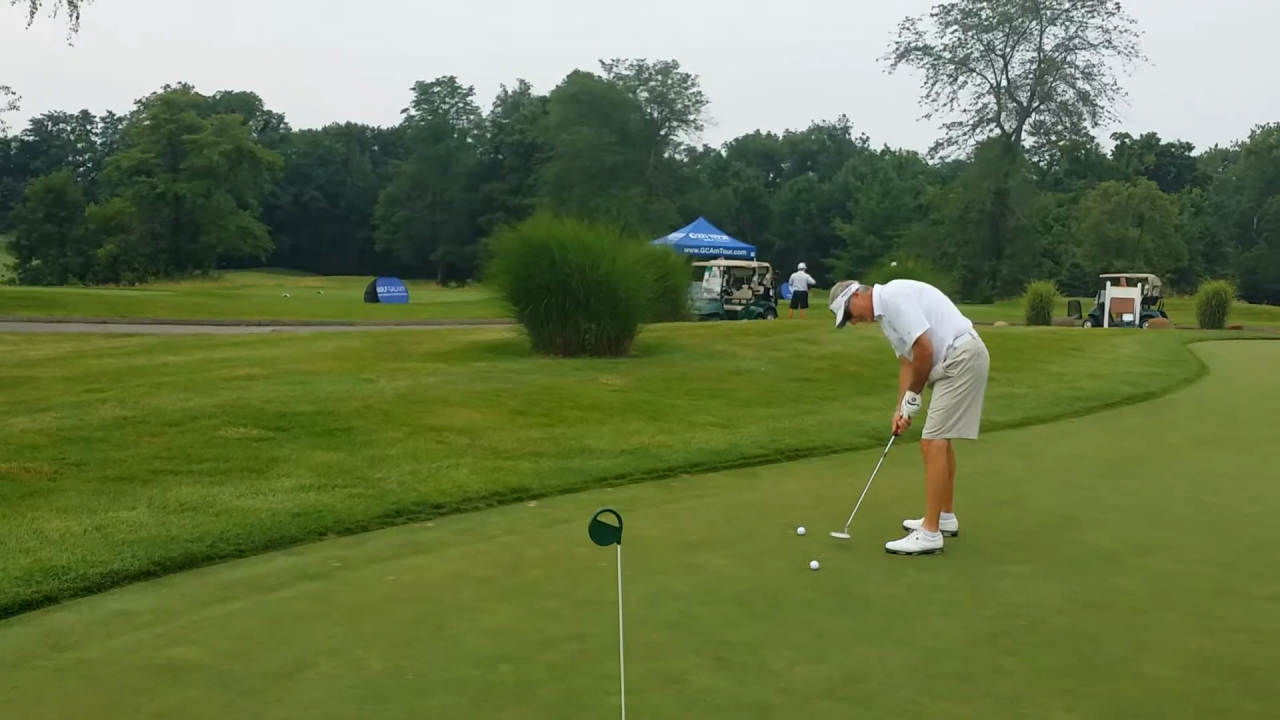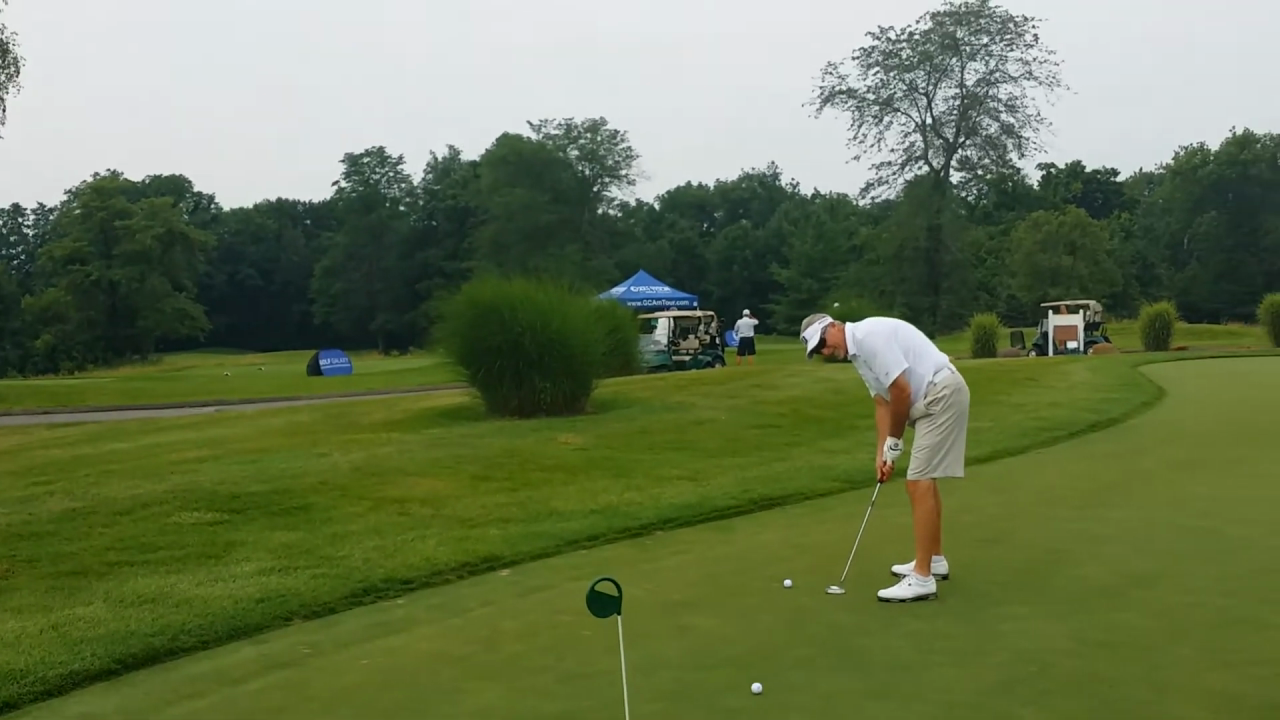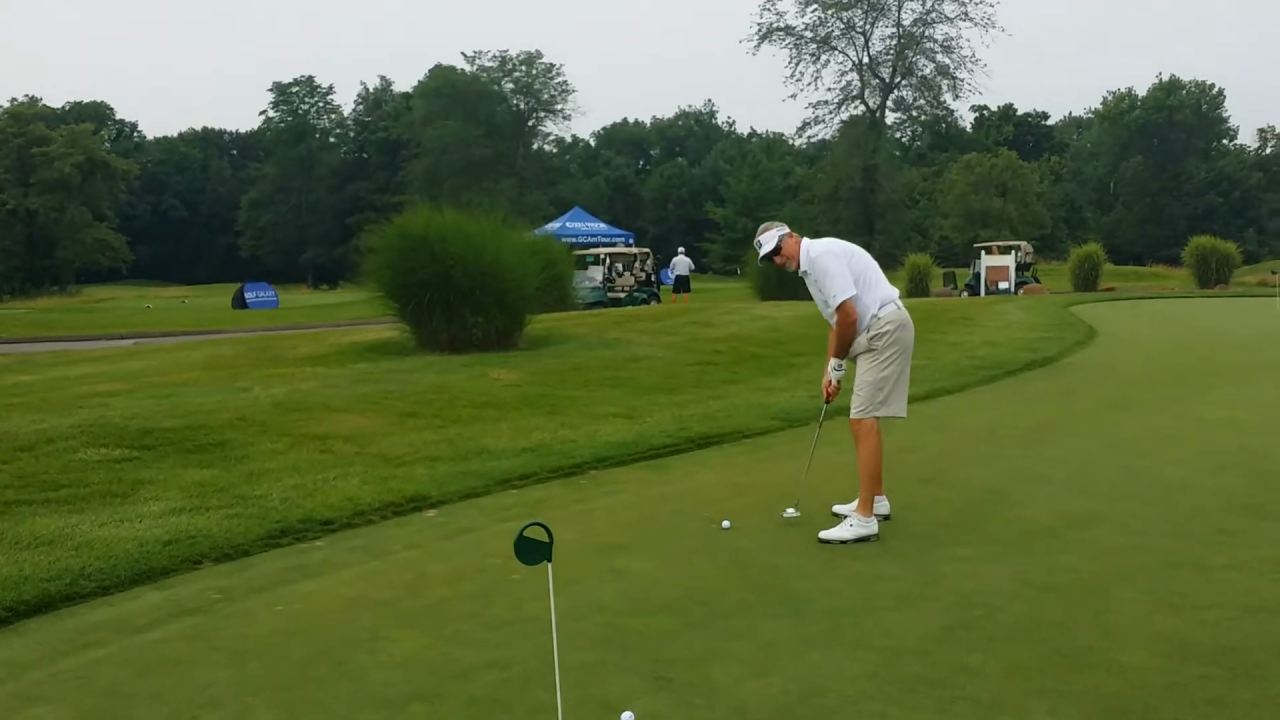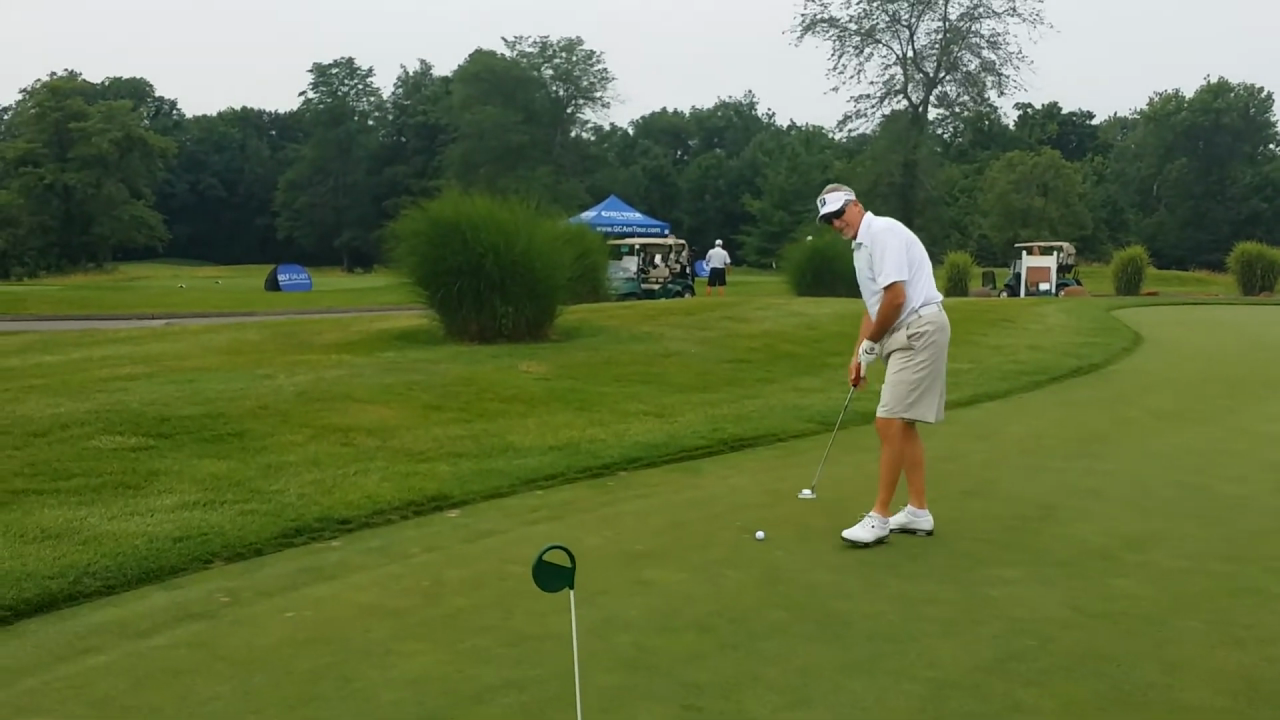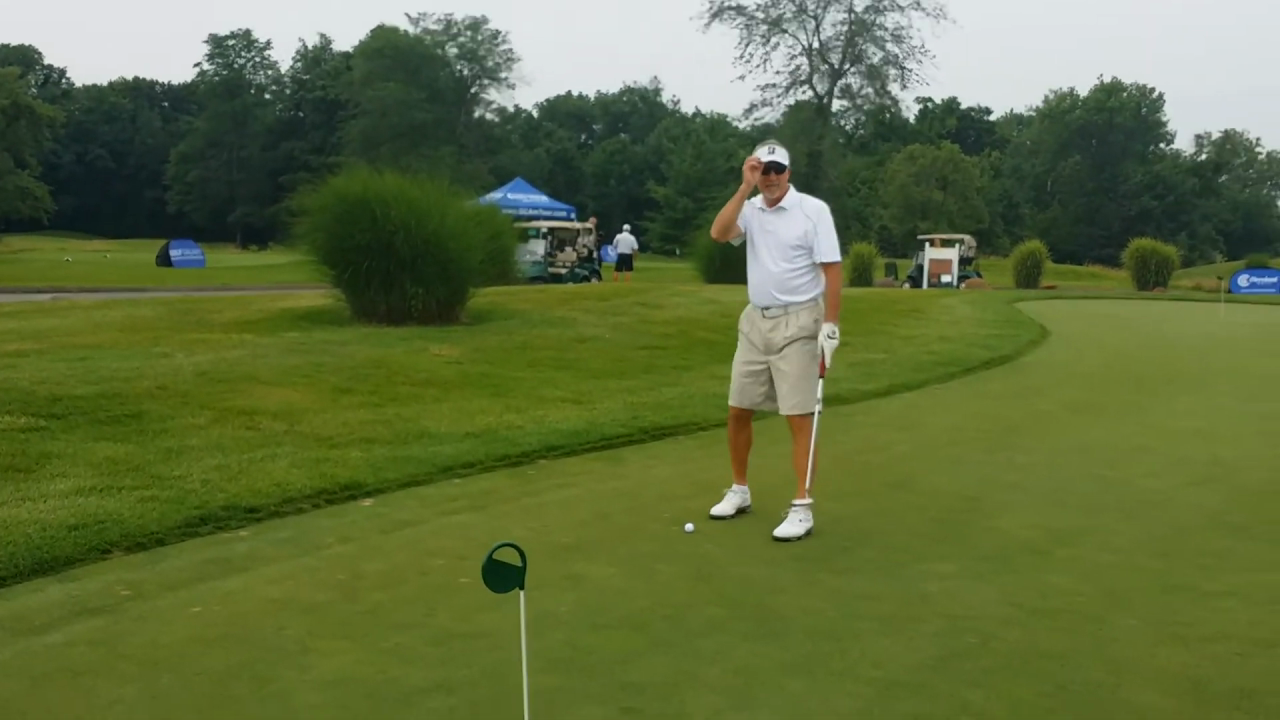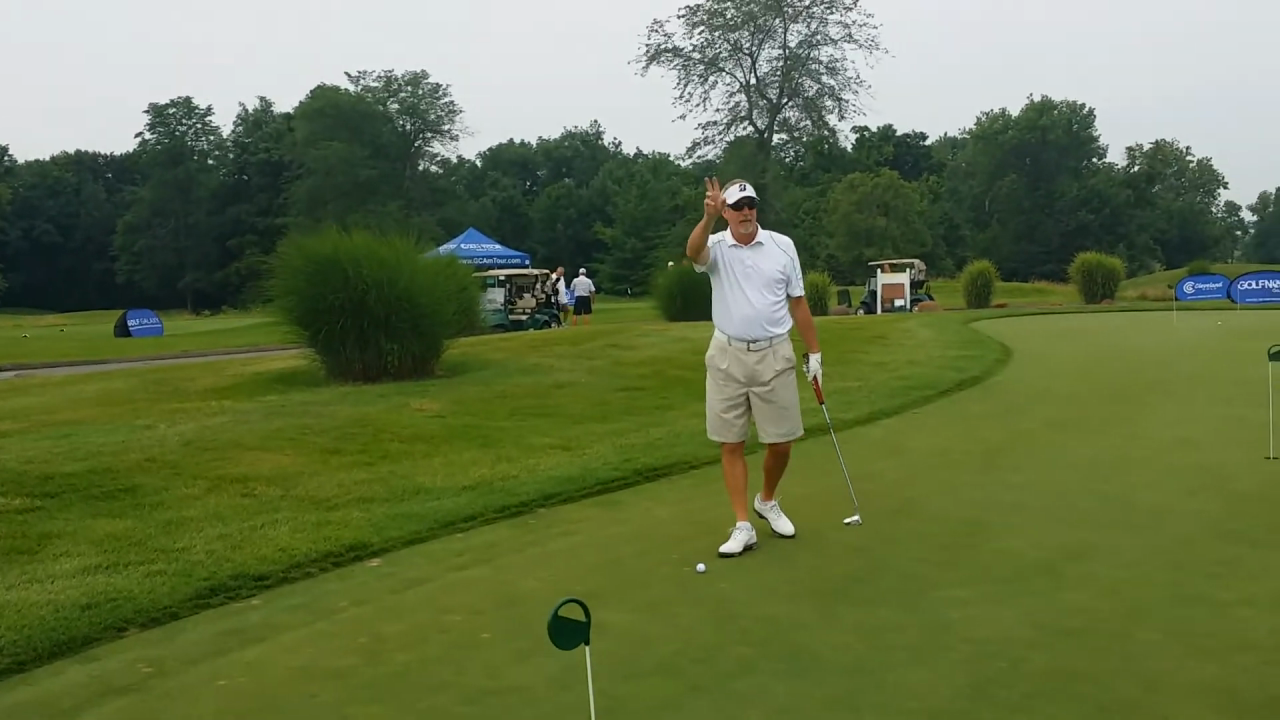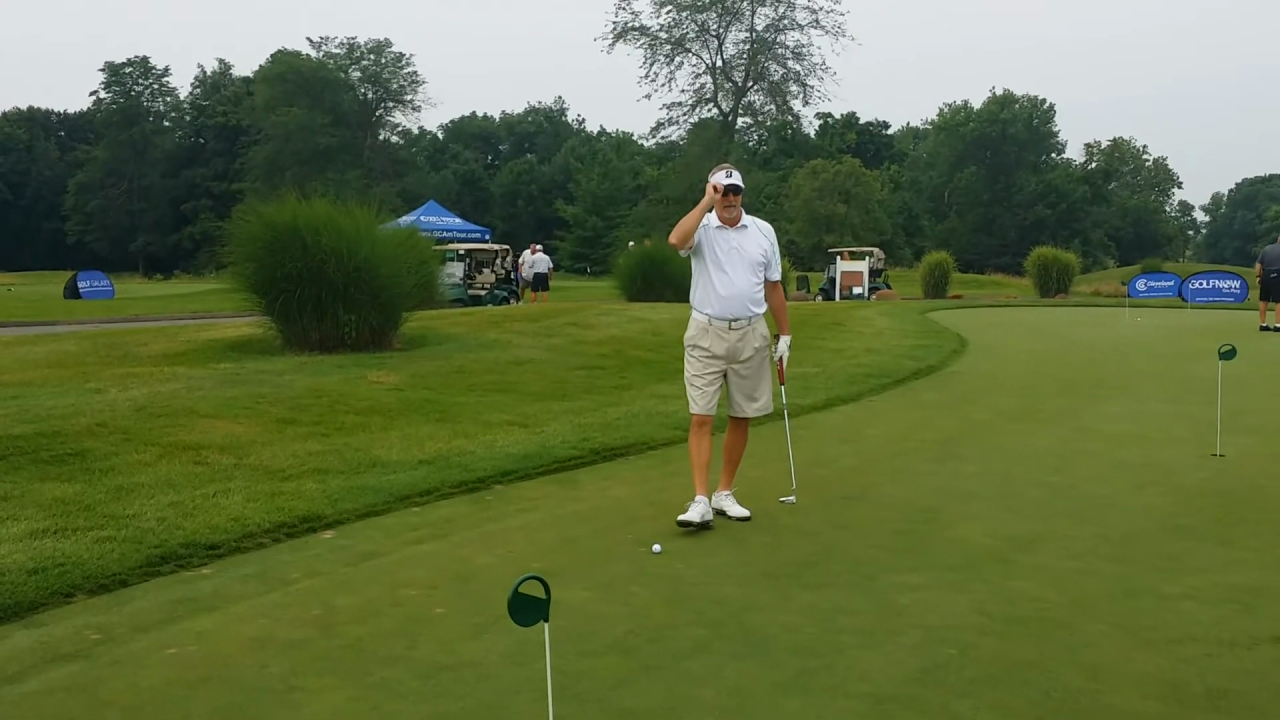
dt=0.7s
person 1, frame 1
left shoulder: (893, 297)
right shoulder: (886, 313)
left elbow: (924, 349)
right elbow: (907, 361)
left wrist: (912, 396)
right wrist: (901, 408)
left hip: (962, 358)
right hip: (957, 361)
left knee: (932, 443)
right knee: (940, 439)
left ankle: (930, 533)
right ankle: (945, 517)
person 1, frame 2
left shoulder: (869, 335)
right shoulder: (858, 352)
left elbow: (902, 391)
right elbow: (883, 402)
left wrist: (894, 442)
right wrist: (881, 452)
left hip: (941, 394)
right hip: (933, 399)
left knee: (918, 483)
right knee: (925, 480)
left ankle: (922, 578)
right ankle: (934, 560)
person 1, frame 3
left shoulder: (823, 254)
right shoulder: (810, 268)
left elbow: (848, 315)
right elbow: (837, 321)
left wrist: (837, 362)
right wrist: (829, 371)
left hip: (885, 330)
right hip: (877, 333)
left knee: (863, 422)
right knee: (866, 418)
left ankle: (864, 518)
right ankle: (875, 499)
person 1, frame 4
left shoulder: (884, 232)
right shoulder: (860, 246)
left elbow: (896, 297)
right elbow: (875, 304)
left wrist: (869, 343)
right wrist: (860, 352)
left hip: (918, 331)
right hip: (904, 336)
left knee: (889, 423)
right knee: (902, 425)
left ankle: (878, 515)
right ankle: (917, 511)
person 1, frame 5
left shoulder: (814, 209)
right shoulder: (749, 210)
left elbow: (832, 271)
right elbow: (718, 234)
left wrist: (831, 325)
right wrist: (745, 187)
left hip: (799, 322)
right hip: (755, 322)
left knee: (799, 416)
right knee: (738, 411)
left ankle: (802, 509)
right ankle: (739, 490)
person 1, frame 6
left shoulder: (783, 245)
right shoulder: (715, 247)
left elbow: (798, 304)
right elbow: (693, 251)
left wrist: (814, 353)
right wrist: (709, 215)
left hip: (774, 355)
right hip: (727, 357)
left knee: (780, 442)
right knee: (731, 446)
left ankle: (768, 501)
right ankle: (743, 527)
person 1, frame 7
left shoulder: (764, 231)
right shoulder: (701, 228)
left elbow: (774, 288)
right elbow: (676, 240)
left wrist: (784, 336)
right wrist: (706, 202)
left hip: (751, 335)
right hip: (706, 335)
left knee: (741, 418)
right knee: (700, 419)
left ankle: (724, 494)
right ankle: (700, 502)
